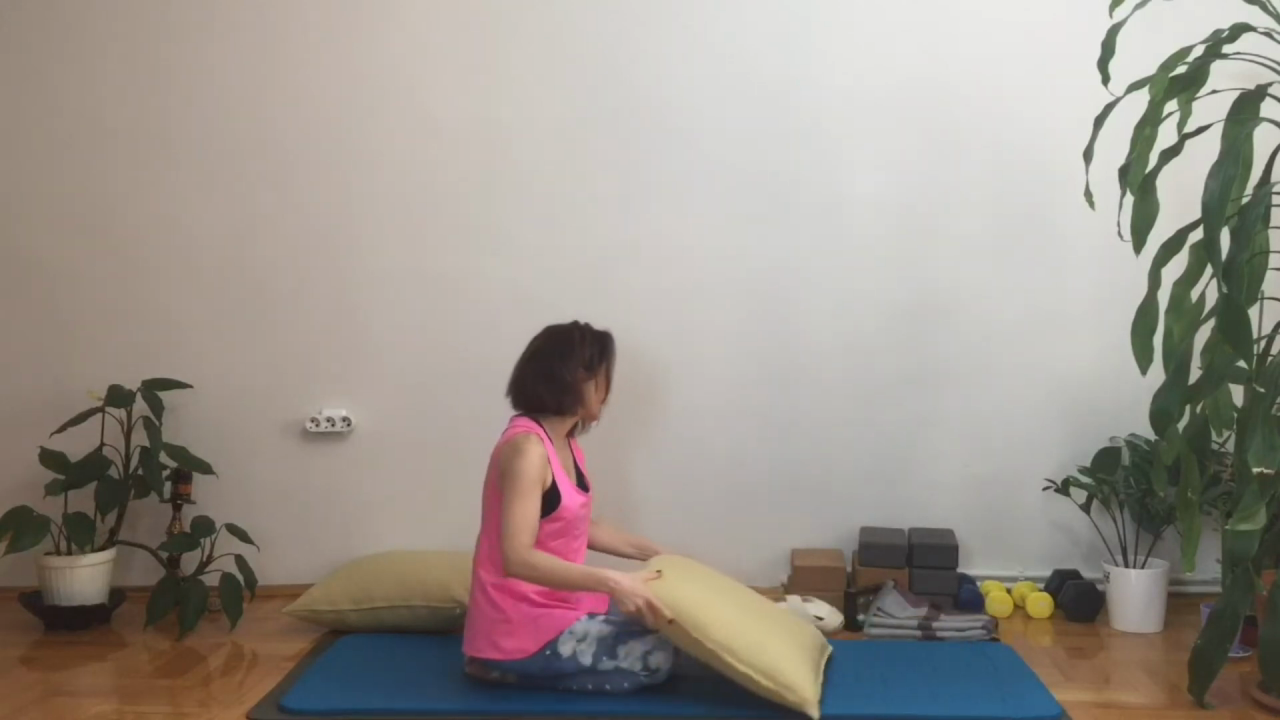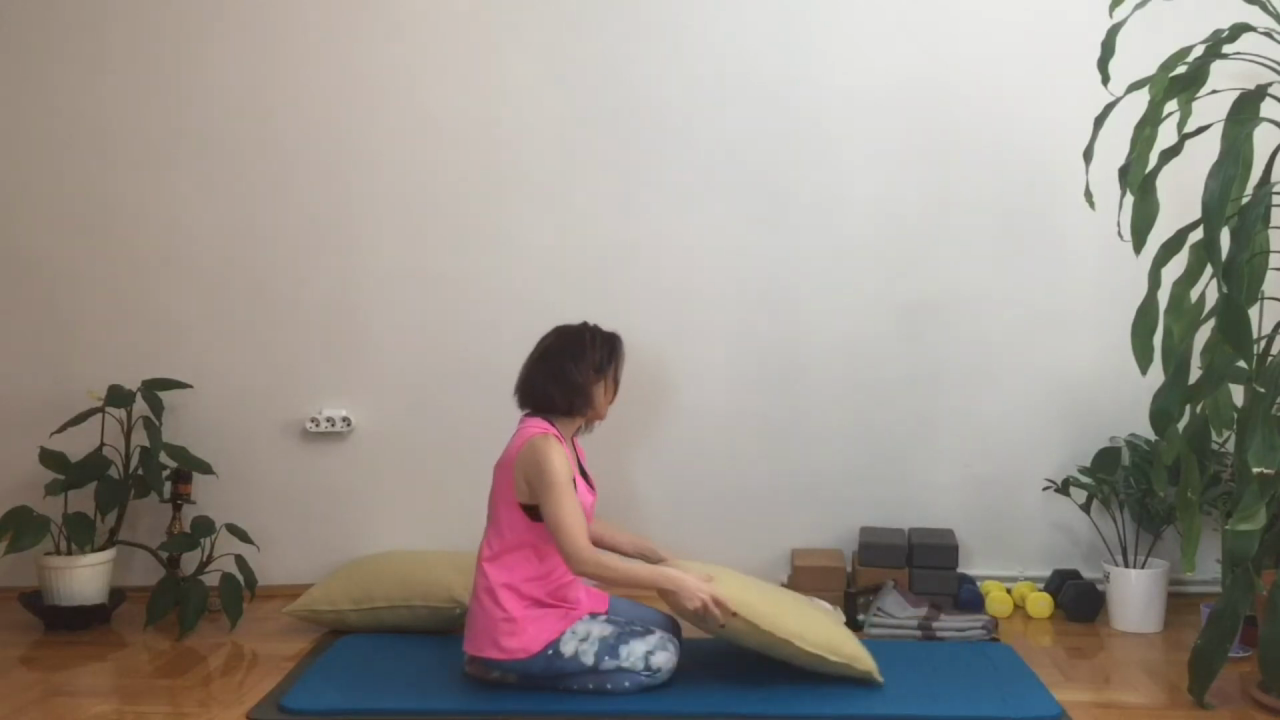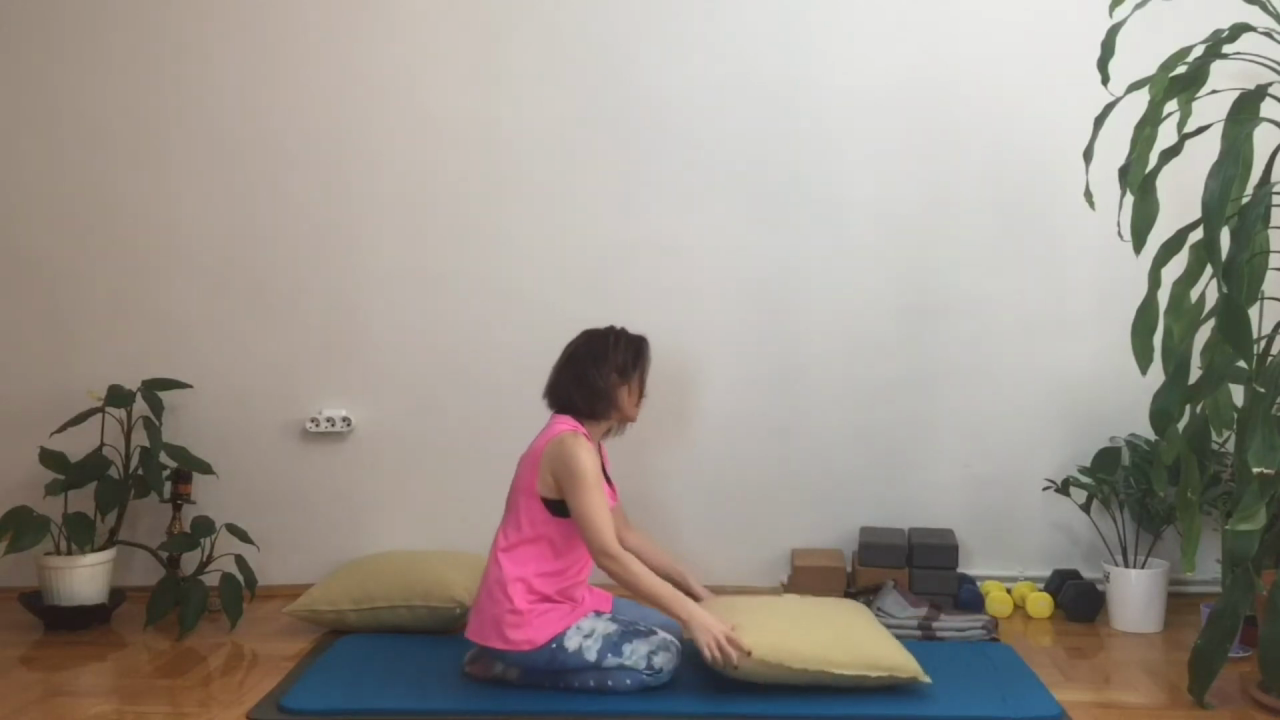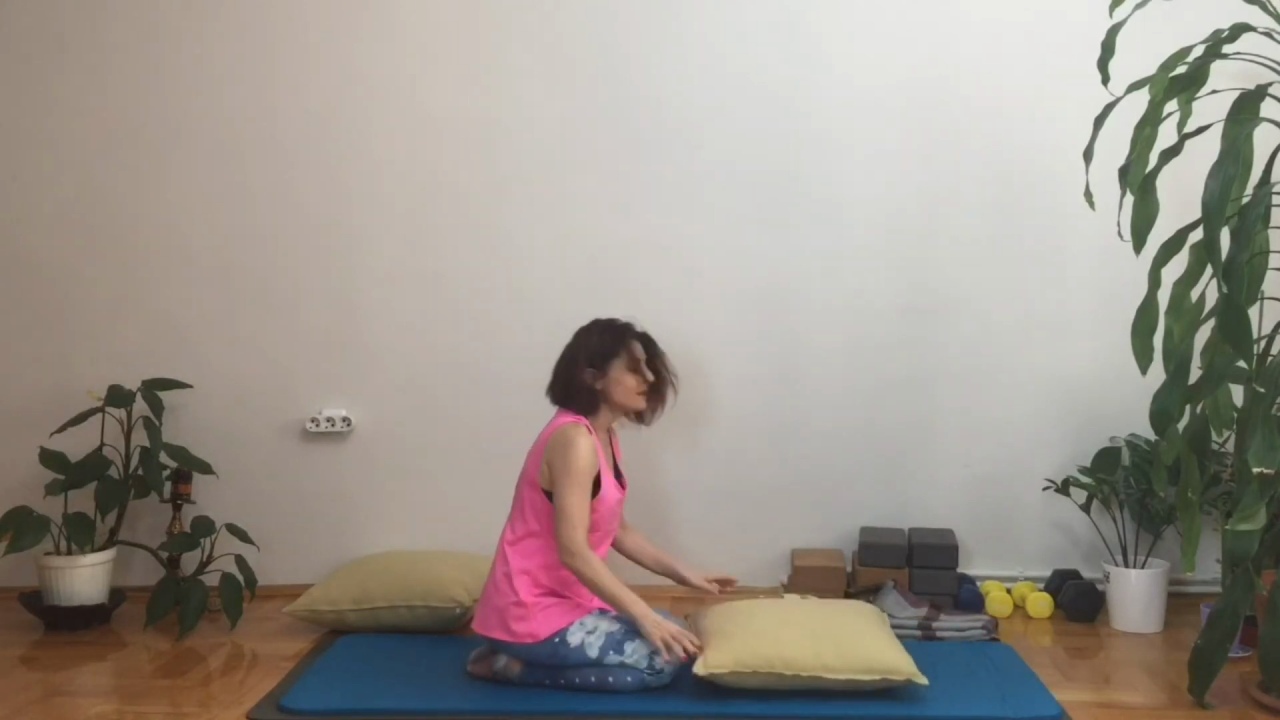
dt=0.3s
person 1, frame 1
left shoulder: (564, 443)
right shoulder: (527, 447)
right elbow: (516, 559)
left wrist: (649, 551)
right wrist: (611, 582)
left hip: (557, 603)
right hip: (517, 627)
left knee: (657, 630)
right knee: (653, 657)
left ankle: (532, 665)
right ankle: (513, 670)
person 1, frame 2
left shoulder: (559, 439)
right shoulder: (544, 448)
left elbow: (582, 526)
right elbow: (580, 558)
left wrist: (654, 554)
right wrist: (672, 580)
left hip: (553, 602)
right hip: (520, 626)
left knee: (663, 630)
right knee: (658, 657)
left ankle: (528, 663)
right ankle: (510, 666)
person 1, frame 3
left shoulder: (587, 441)
right shoulder: (572, 447)
left elbow: (625, 532)
right elbow: (610, 555)
left wrist: (692, 586)
right wrist: (693, 615)
left hip: (559, 599)
right hip: (525, 618)
left knee: (666, 628)
right knee: (659, 658)
left ankle: (525, 657)
right ankle: (510, 664)
person 1, frame 4
left shoulder: (604, 436)
right shoulder: (574, 438)
left elbow: (618, 530)
right elbow: (574, 551)
left wrist: (684, 573)
right wrist: (646, 618)
left hip: (567, 596)
right hip: (531, 610)
left knee: (672, 636)
right knee: (659, 659)
left ankle: (525, 655)
right ankle: (513, 664)
